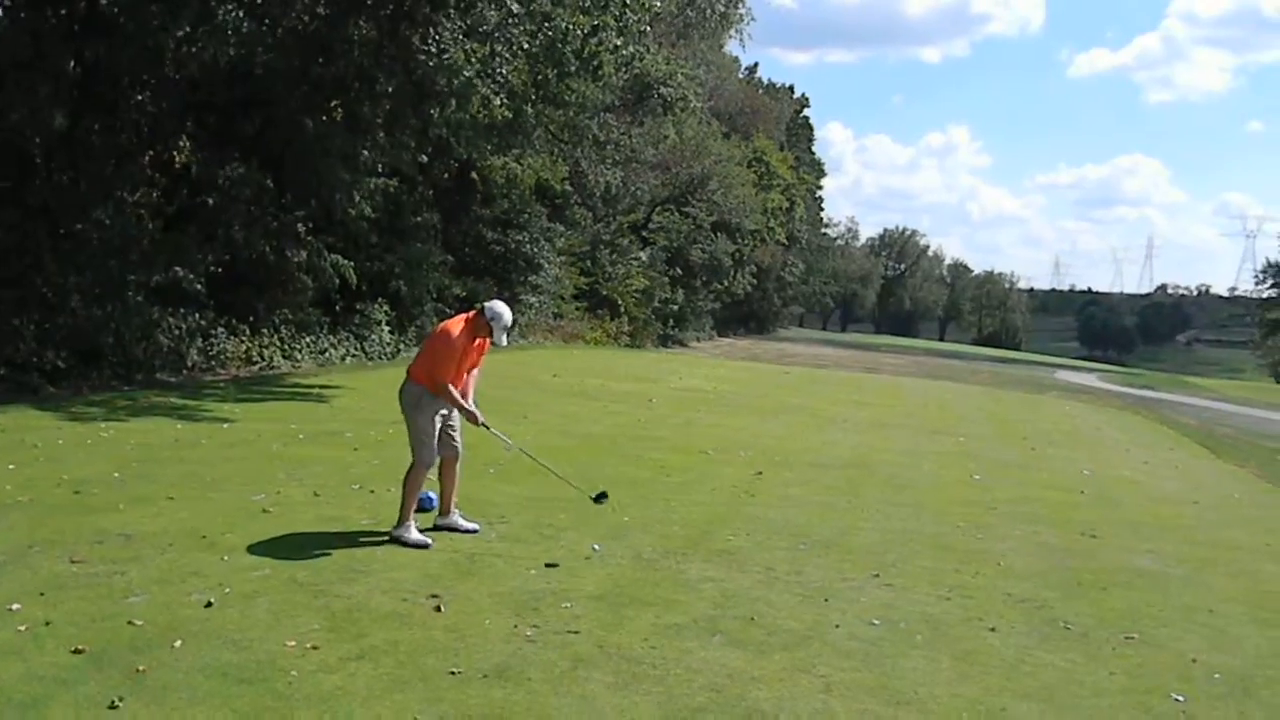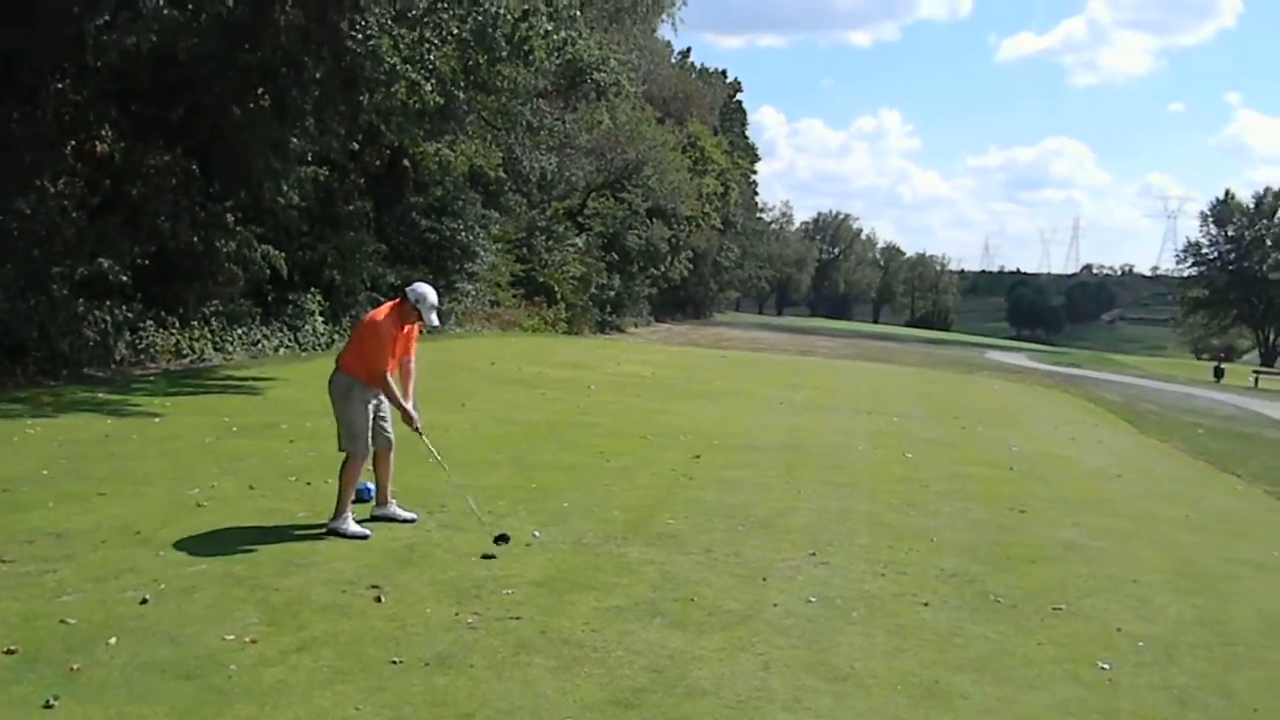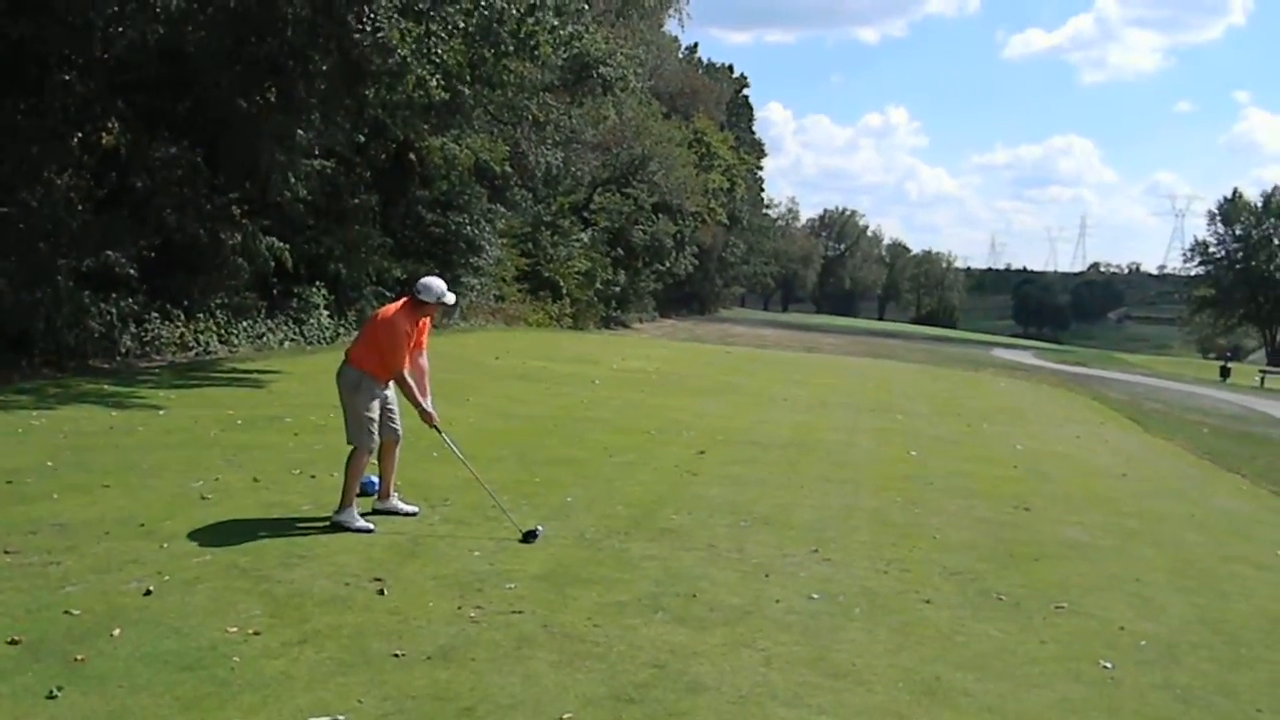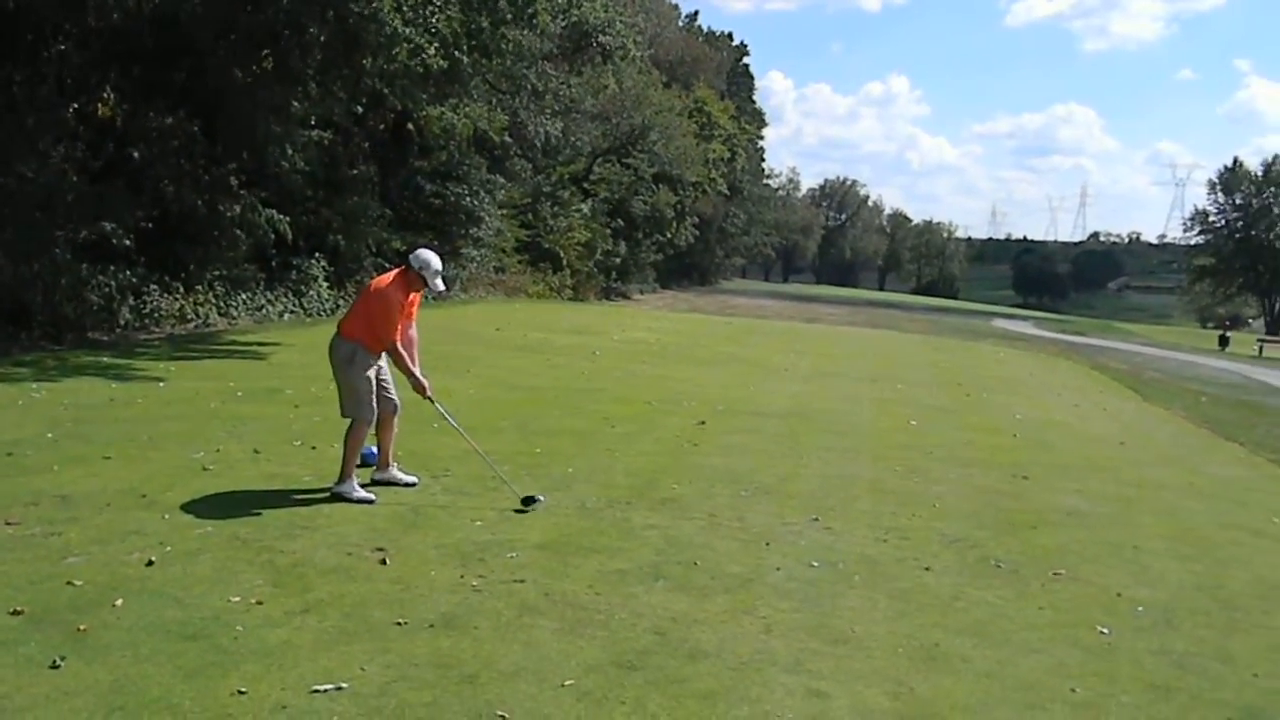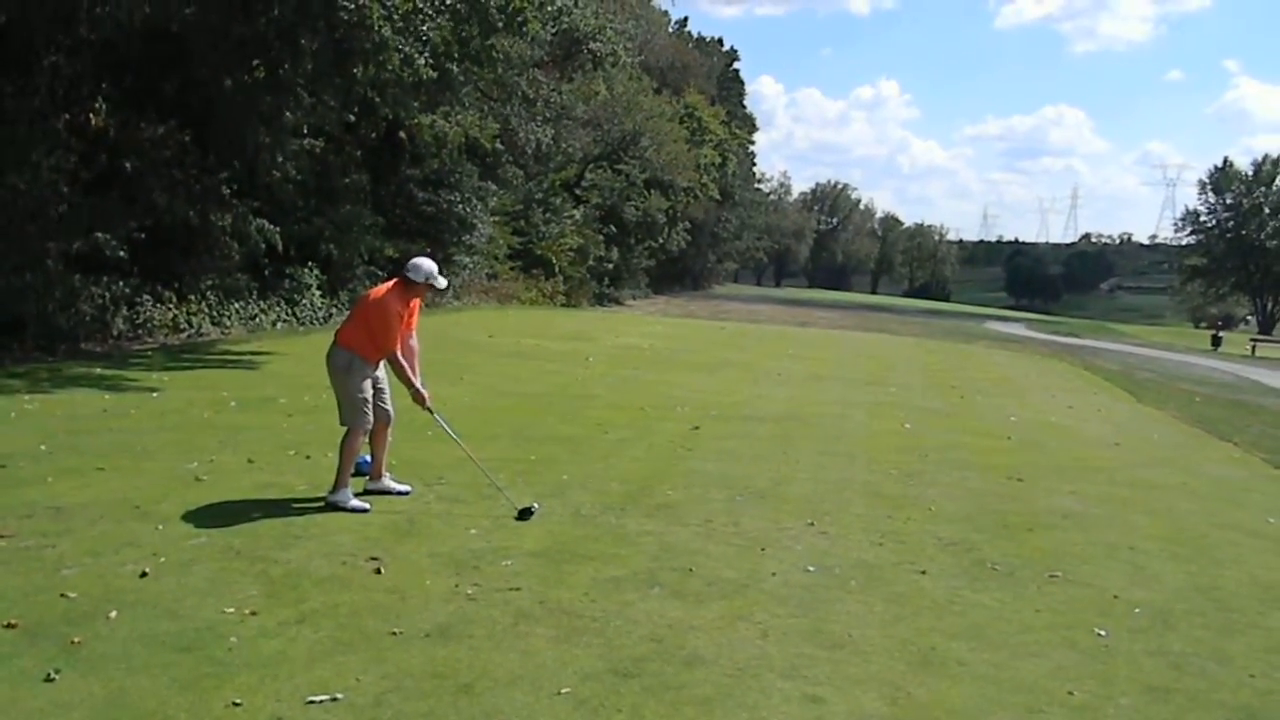
dt=1s
person 1, frame 1
left shoulder: (481, 335)
right shoulder: (453, 336)
left elbow: (472, 368)
right elbow: (442, 384)
left wrist: (469, 401)
right wrist: (466, 410)
left hip: (444, 396)
right hip: (422, 394)
left knee: (452, 454)
right knee: (424, 459)
left ankle: (447, 515)
right ankle: (404, 525)
person 1, frame 2
left shoulder: (409, 323)
right shoulder: (381, 324)
left elbow: (407, 362)
right elbow: (383, 376)
left wrist: (409, 402)
right wrist: (404, 410)
left hip: (373, 387)
right hip: (351, 385)
left knee: (385, 444)
right knee: (359, 450)
left ankle: (383, 505)
right ankle: (341, 518)
person 1, frame 3
left shoulder: (422, 318)
right shoulder: (396, 322)
left elbow: (419, 358)
right elbow: (401, 374)
left wrist: (427, 399)
right wrist: (421, 408)
left hip: (381, 380)
right hip: (359, 378)
left knee: (392, 437)
right knee: (366, 444)
left ankle: (386, 498)
right ankle: (345, 511)
person 1, frame 4
left shoulder: (413, 288)
right shoulder: (388, 293)
left elbow: (409, 329)
right elbow: (393, 346)
left wrist: (417, 370)
right wrist: (414, 378)
left hip: (373, 351)
right hip: (352, 350)
left knee: (389, 407)
right knee: (365, 415)
left ankle: (385, 468)
right ankle: (345, 482)
person 1, frame 5
left shoulder: (412, 297)
right shoulder: (387, 303)
left elbow: (409, 339)
right elbow: (394, 355)
left wrist: (417, 381)
right wrist: (414, 389)
left hip: (370, 359)
right hip: (349, 359)
left knee: (383, 418)
right knee: (361, 423)
left ankle: (377, 478)
right ankle: (339, 491)
